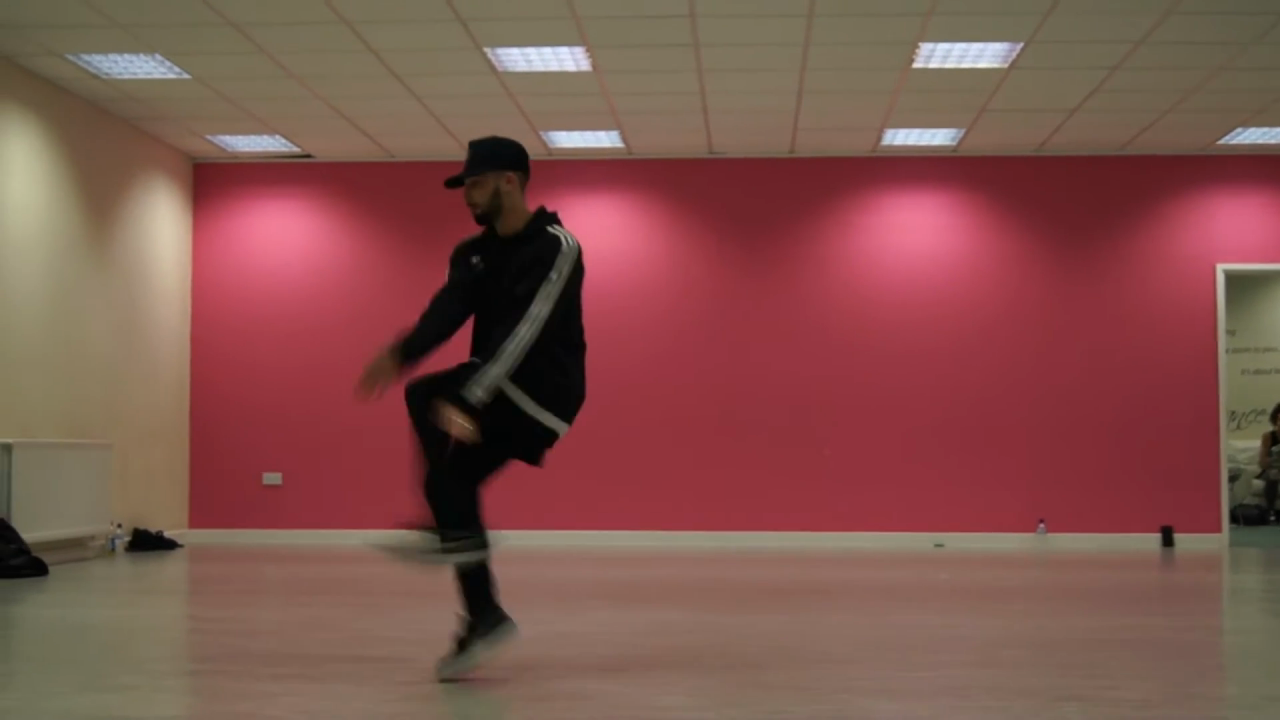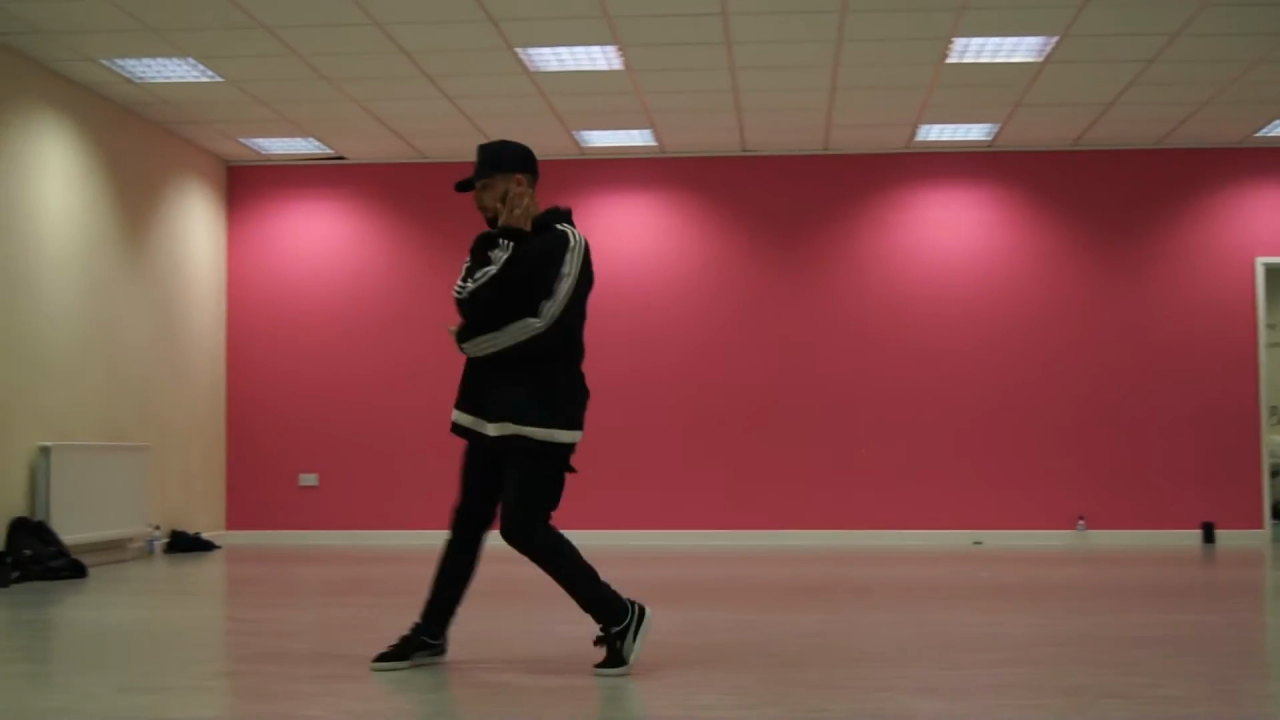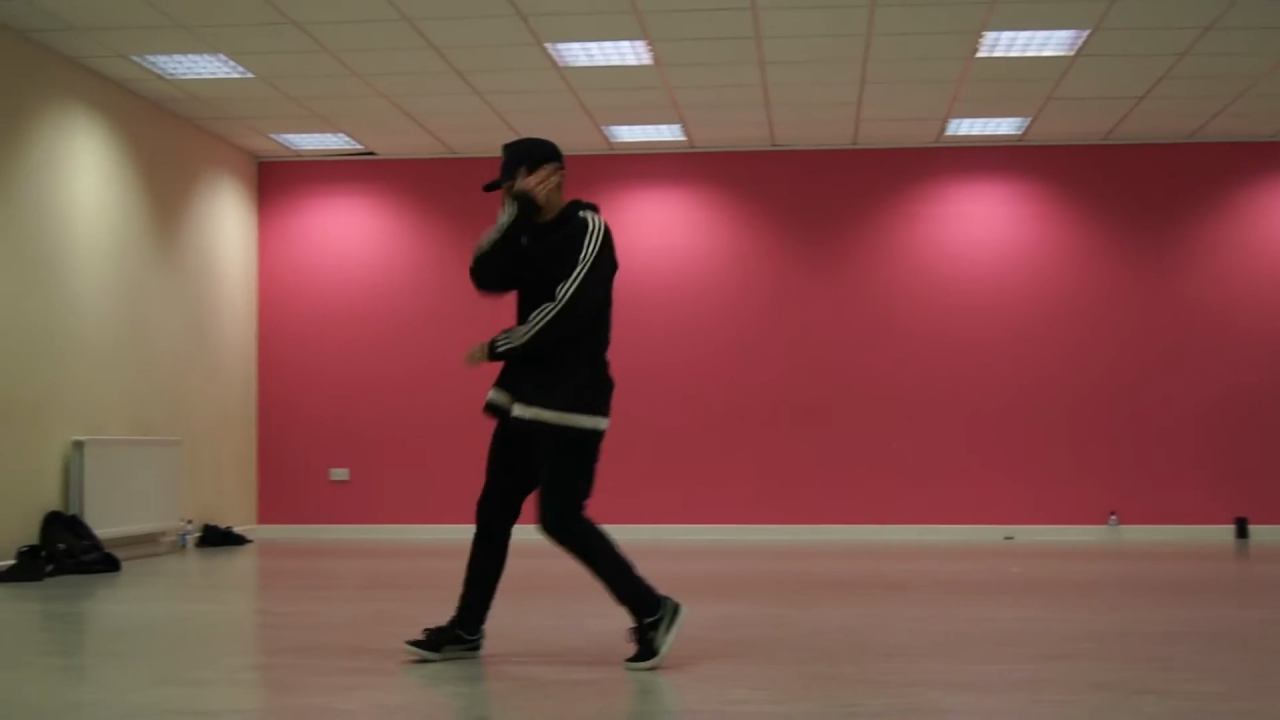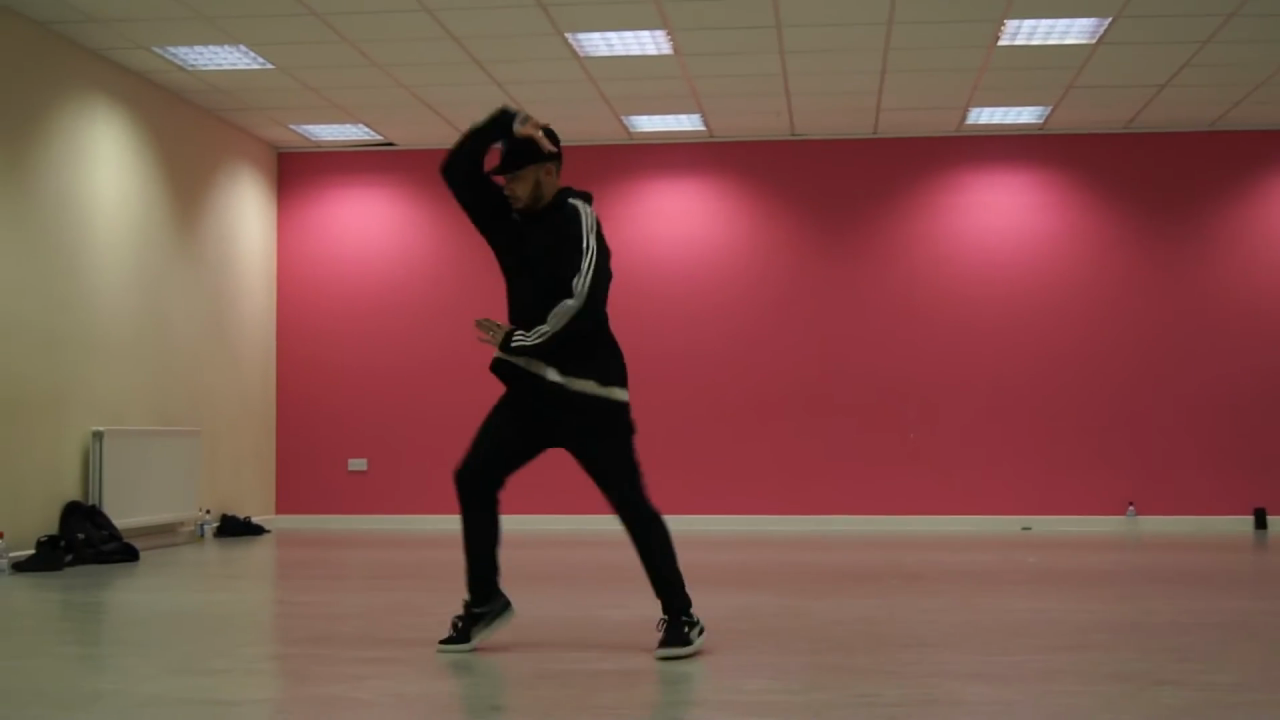
dt=0.2s
person 1, frame 1
left shoulder: (557, 247)
right shoulder: (473, 251)
left elbow: (527, 332)
right elbow: (442, 317)
left wrist: (470, 402)
right wrist: (395, 356)
left hip: (540, 396)
right hip: (499, 389)
left knee: (429, 397)
left ankle: (454, 540)
right ankle: (483, 617)
person 1, frame 2
left shoulder: (565, 242)
right shoulder: (489, 245)
left elbow: (546, 326)
right elbow: (469, 307)
left wrist: (469, 343)
right wrist: (507, 243)
left hip: (542, 414)
right hip: (490, 411)
left knee: (523, 528)
right knee: (468, 523)
left ankle: (619, 618)
right ankle: (430, 634)
person 1, frame 3
left shoulder: (588, 228)
right shoulder: (522, 234)
left elbow: (564, 312)
right elbow: (486, 277)
left wrist: (500, 346)
right wrist: (521, 204)
left hip: (569, 403)
right hip: (522, 401)
left knee: (559, 518)
right knee: (494, 512)
left ankle: (654, 613)
right ankle: (466, 627)
person 1, frame 4
left shoulder: (575, 219)
right shoulder: (510, 219)
left elbow: (582, 303)
right elbow: (456, 167)
left wrist: (514, 339)
right wrist: (506, 120)
left hip: (588, 388)
right hip: (532, 386)
left knee: (628, 500)
right knee: (472, 479)
left ankle: (680, 617)
right ankle: (485, 602)
